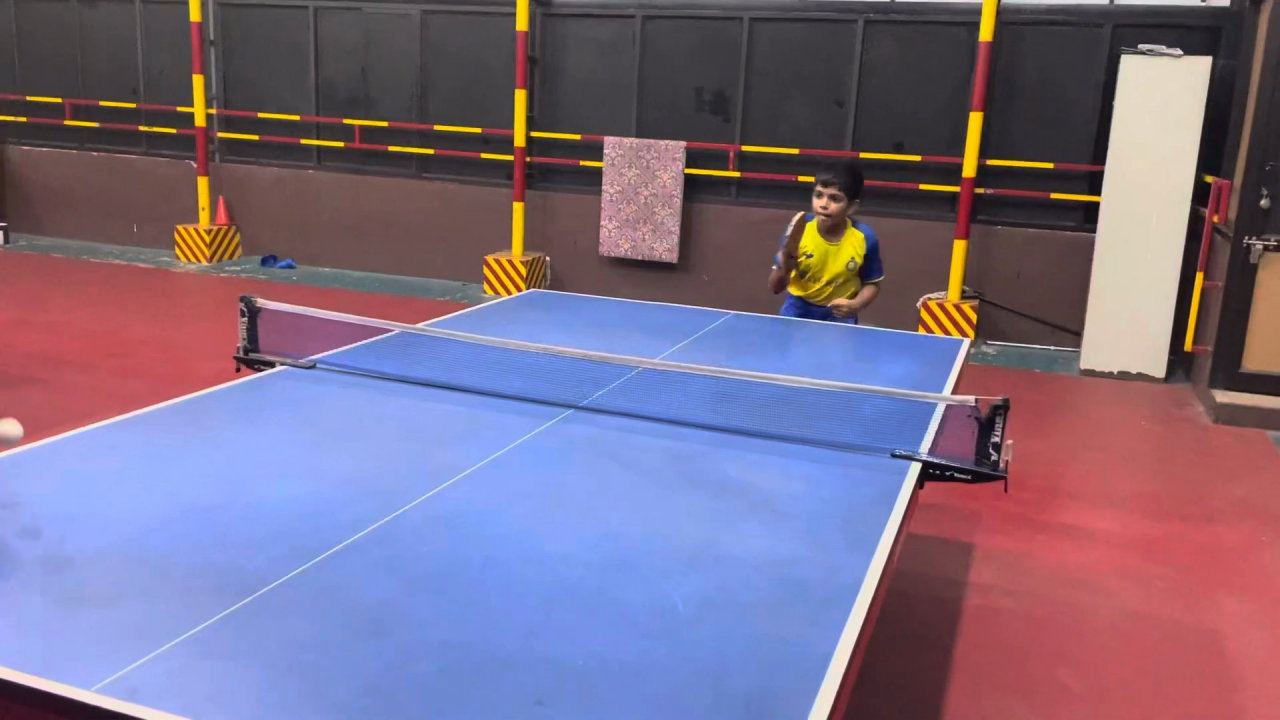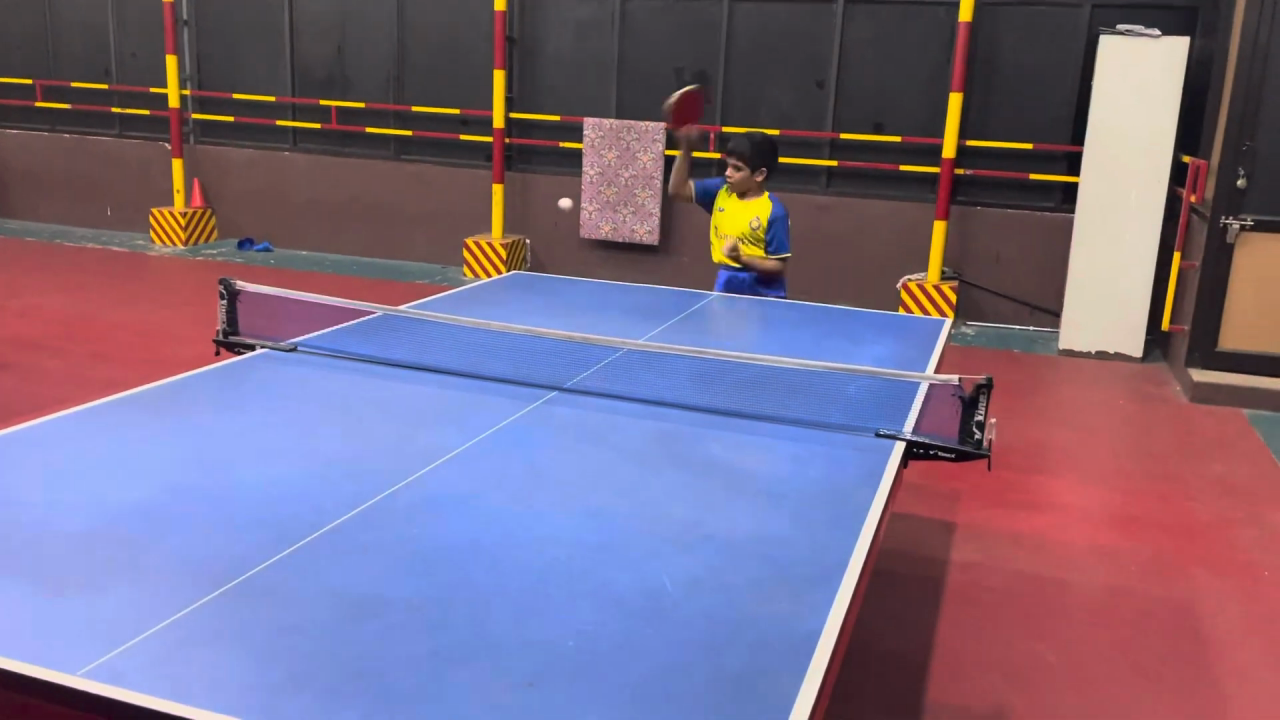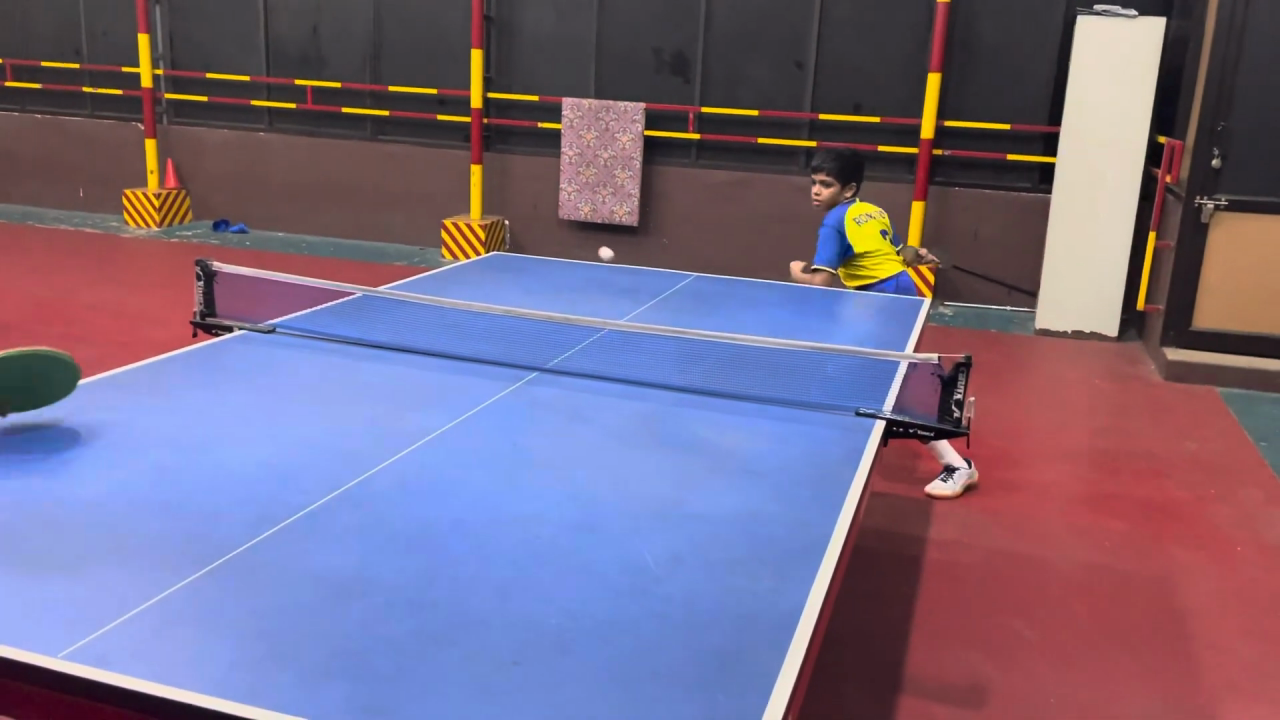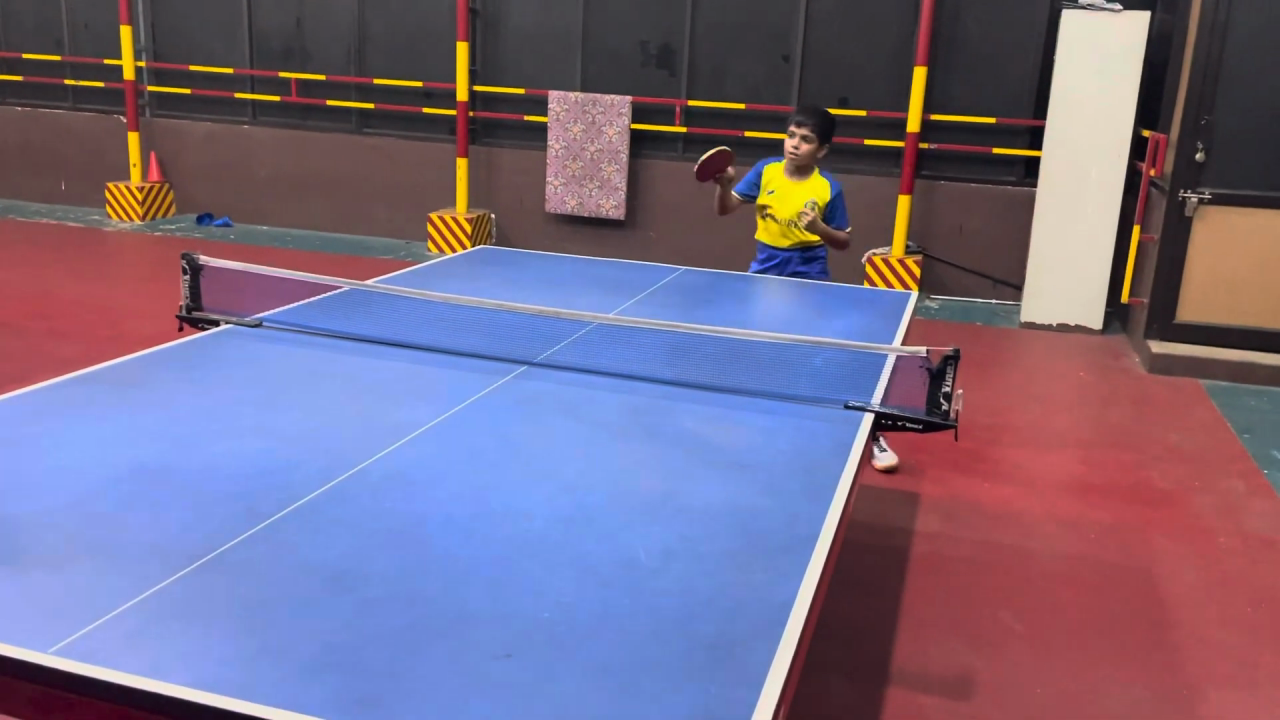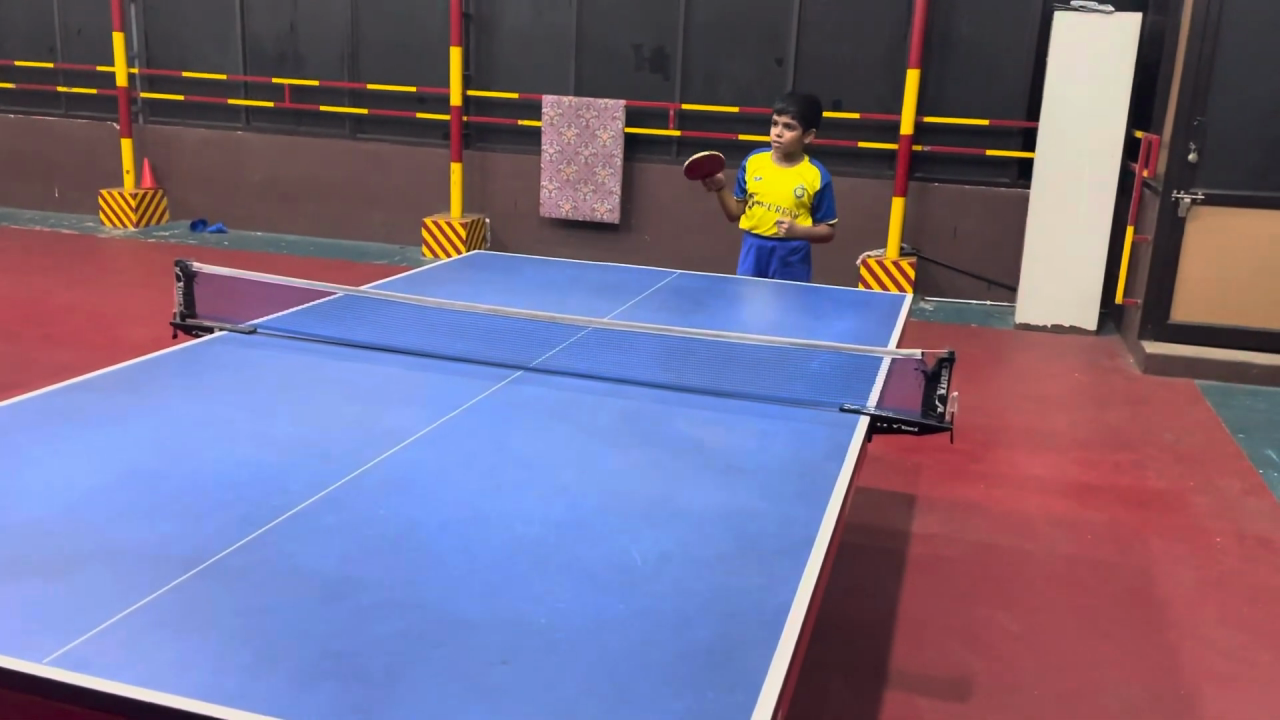
dt=1s
person 1, frame 1
left shoulder: (864, 238)
right shoulder: (796, 231)
left elbow: (872, 285)
right elbow: (775, 287)
left wrist: (854, 306)
right wrist: (784, 267)
left hip: (837, 318)
right hip: (797, 313)
person 1, frame 2
left shoulder: (774, 211)
right shoulder: (723, 192)
left elbow: (778, 268)
right elbow: (677, 190)
left wrist: (739, 257)
right wrist: (686, 148)
left hip: (764, 296)
right hip: (726, 291)
person 1, frame 3
left shoulder: (835, 222)
right shoulder: (874, 212)
left elbow: (820, 282)
right elbow: (905, 253)
left wrist: (799, 272)
right wrist: (917, 254)
right hip: (888, 298)
left ankle: (958, 465)
person 1, frame 4
left shoulder: (828, 188)
right shoulder: (765, 171)
left elbow: (843, 241)
right elbow: (725, 208)
left wrist: (819, 228)
right wrist: (723, 185)
left hip: (809, 274)
right hip: (768, 265)
person 1, frame 5
left shoulder: (817, 176)
right shoulder: (753, 161)
left elbow: (828, 231)
right elbow: (736, 213)
left wrist: (799, 231)
right wrist: (720, 187)
left hip: (791, 262)
right hip: (752, 256)
